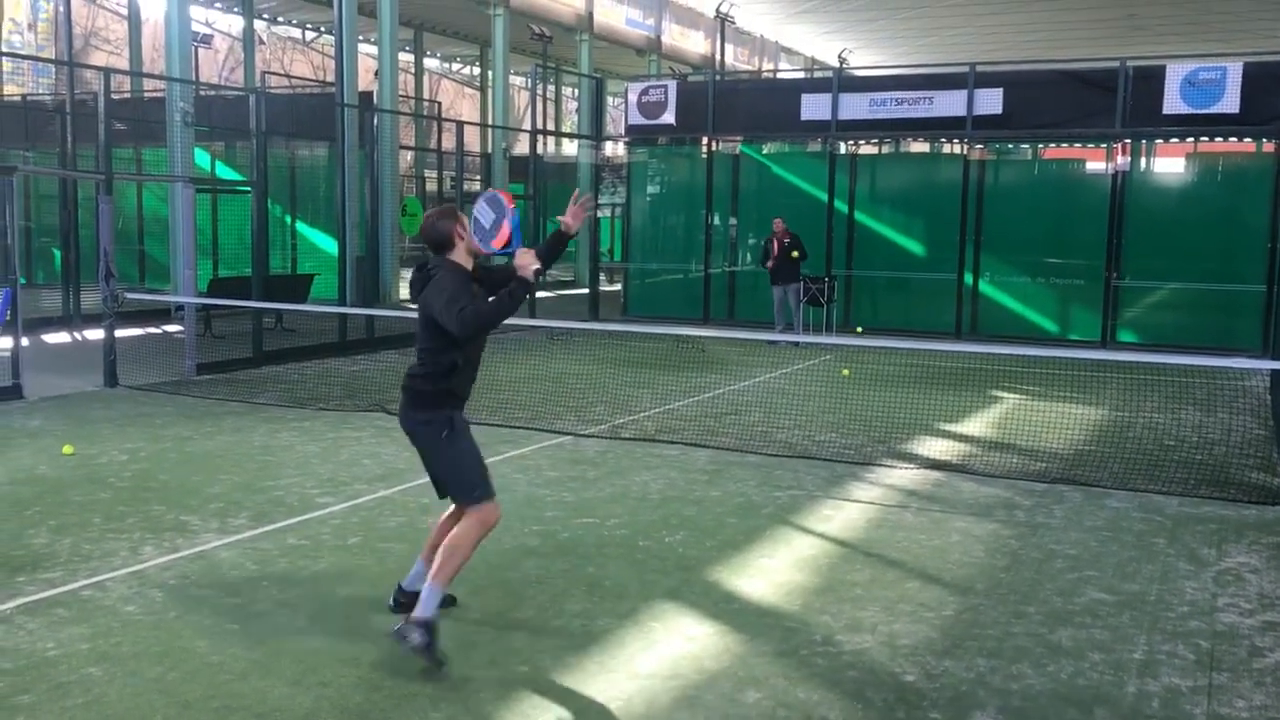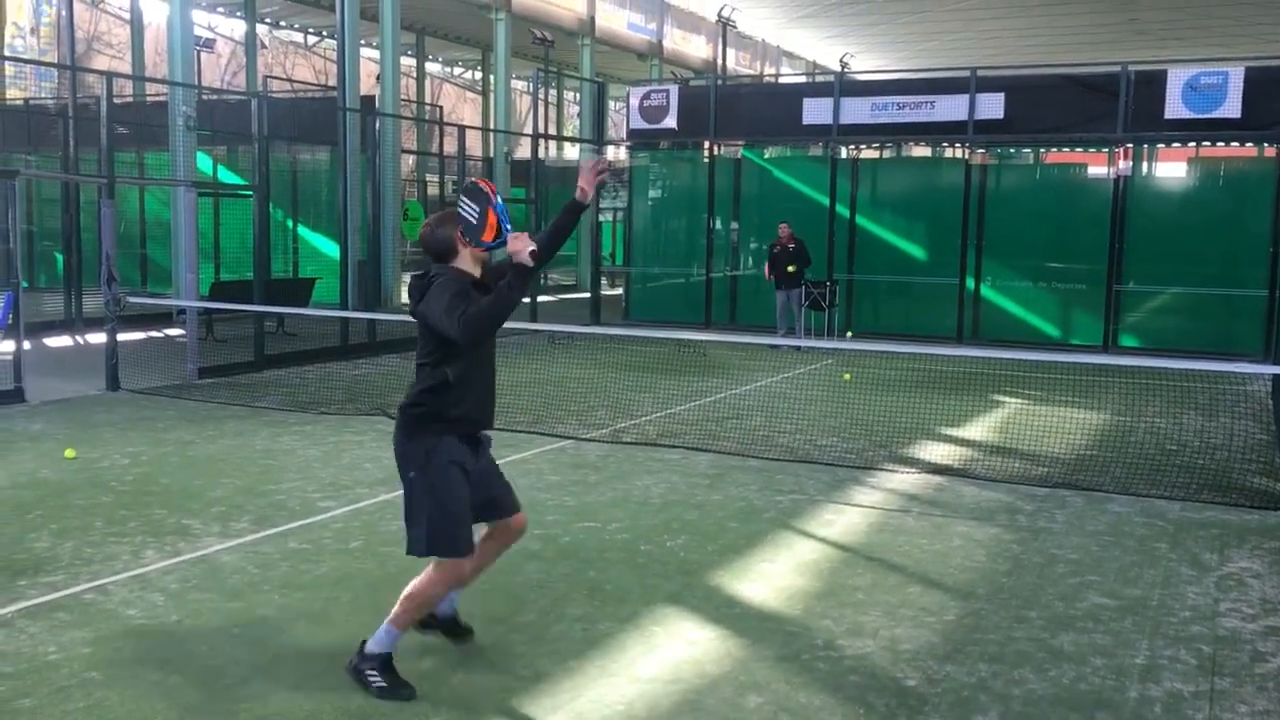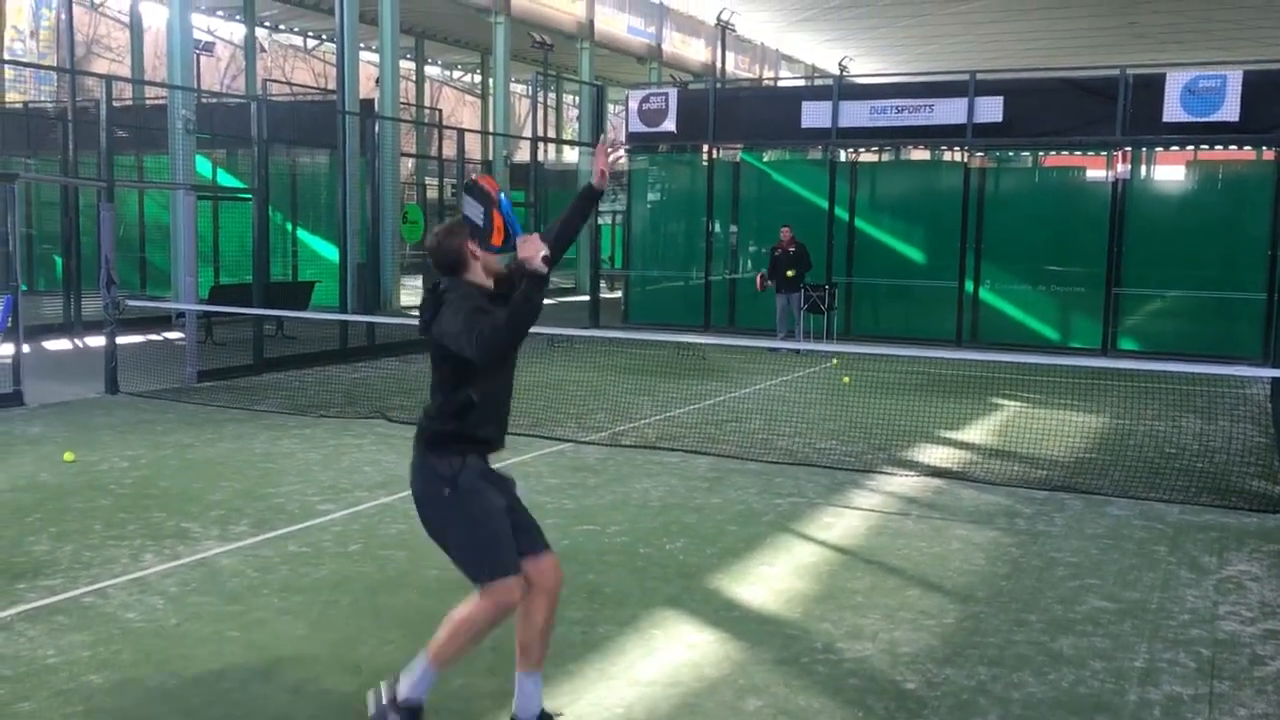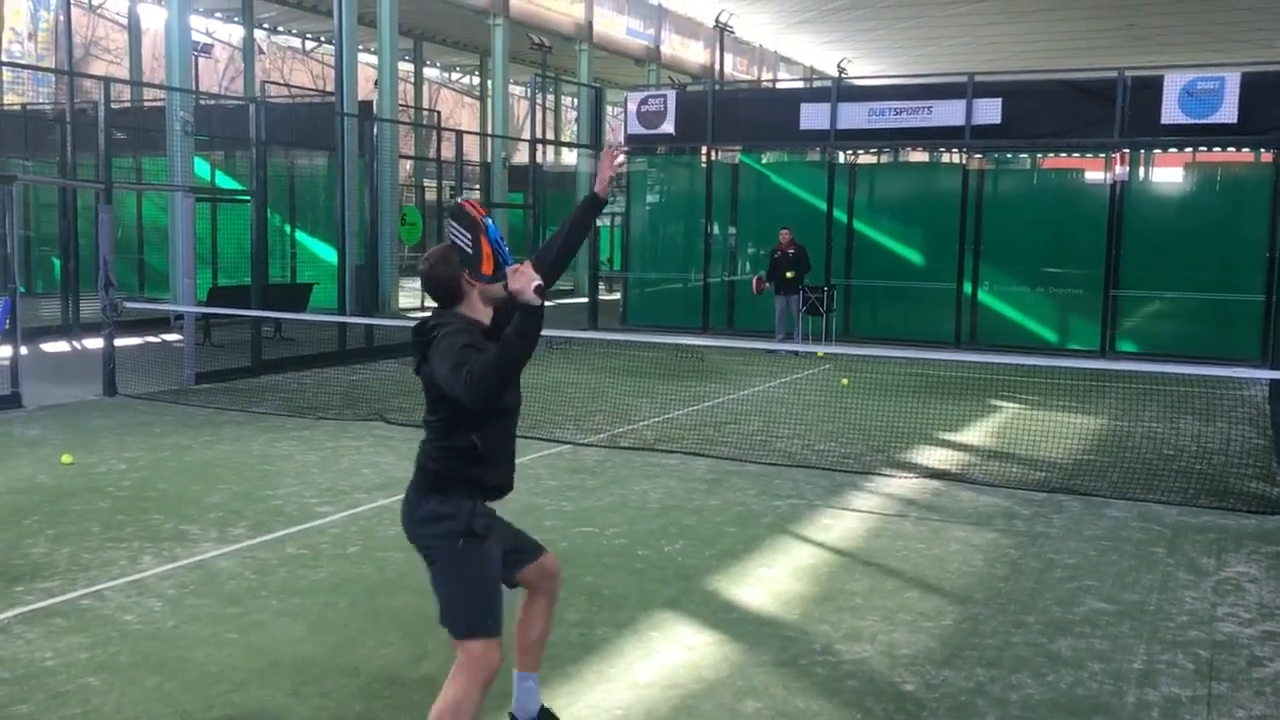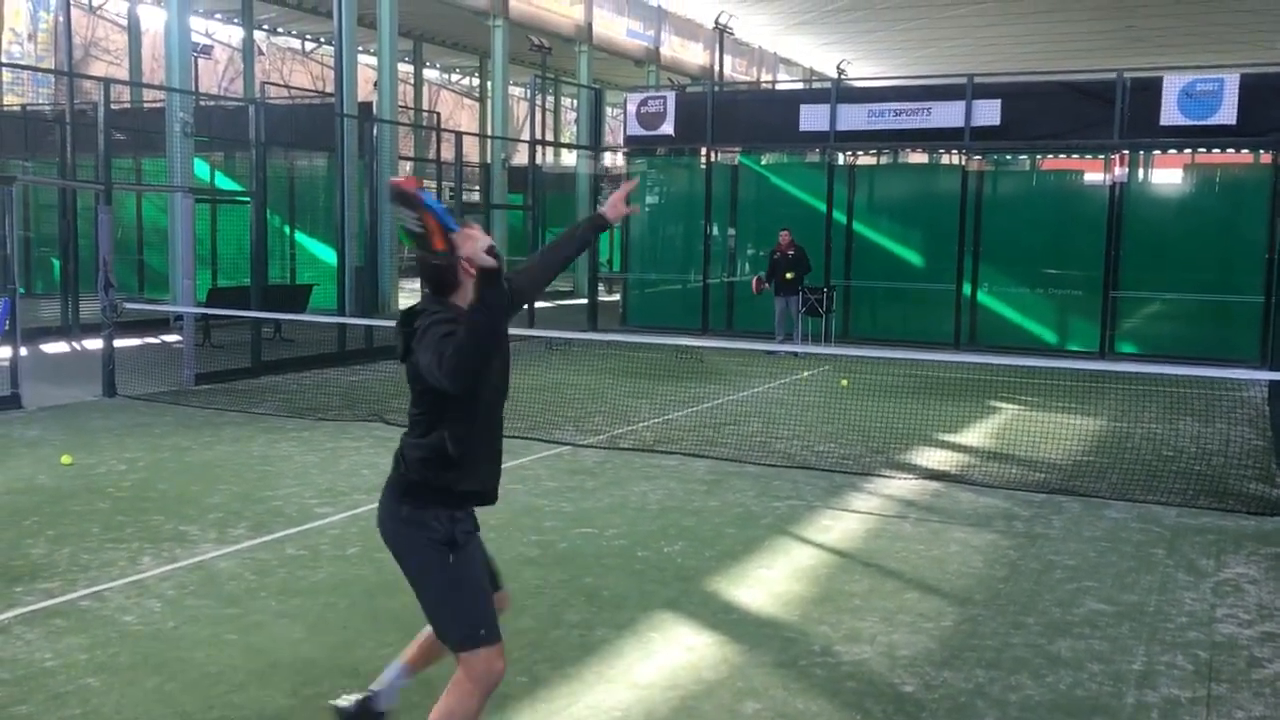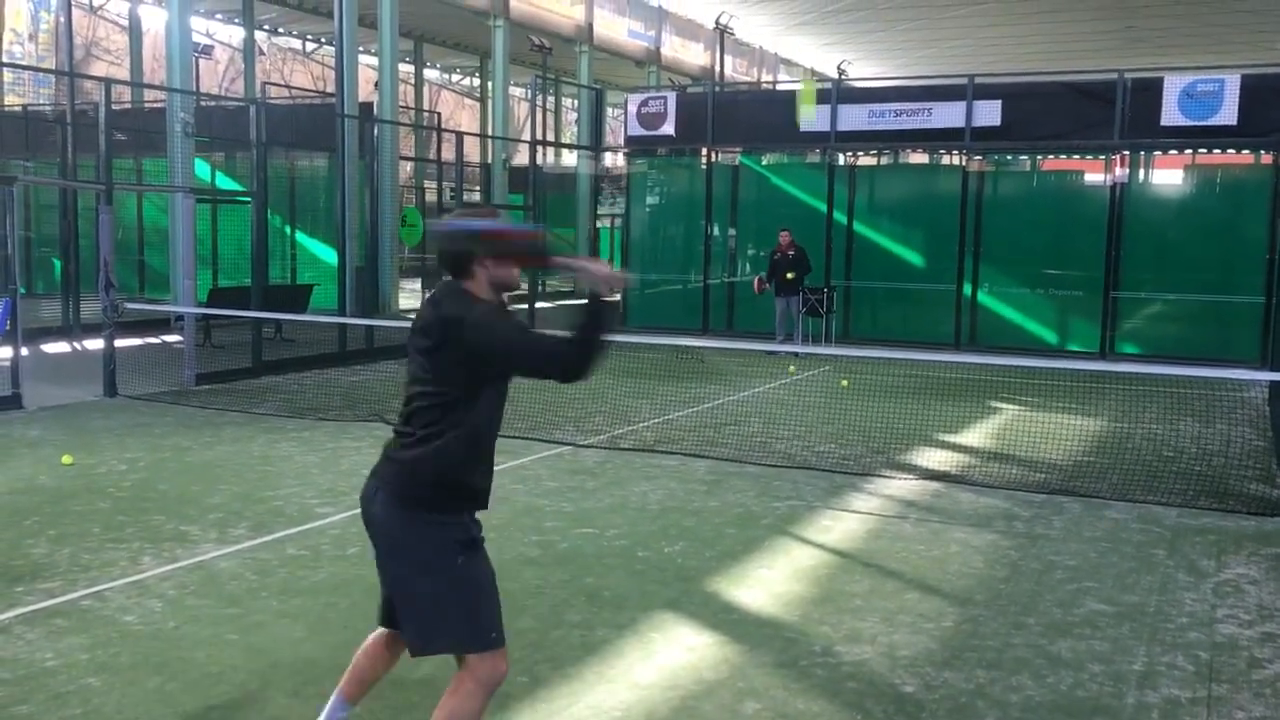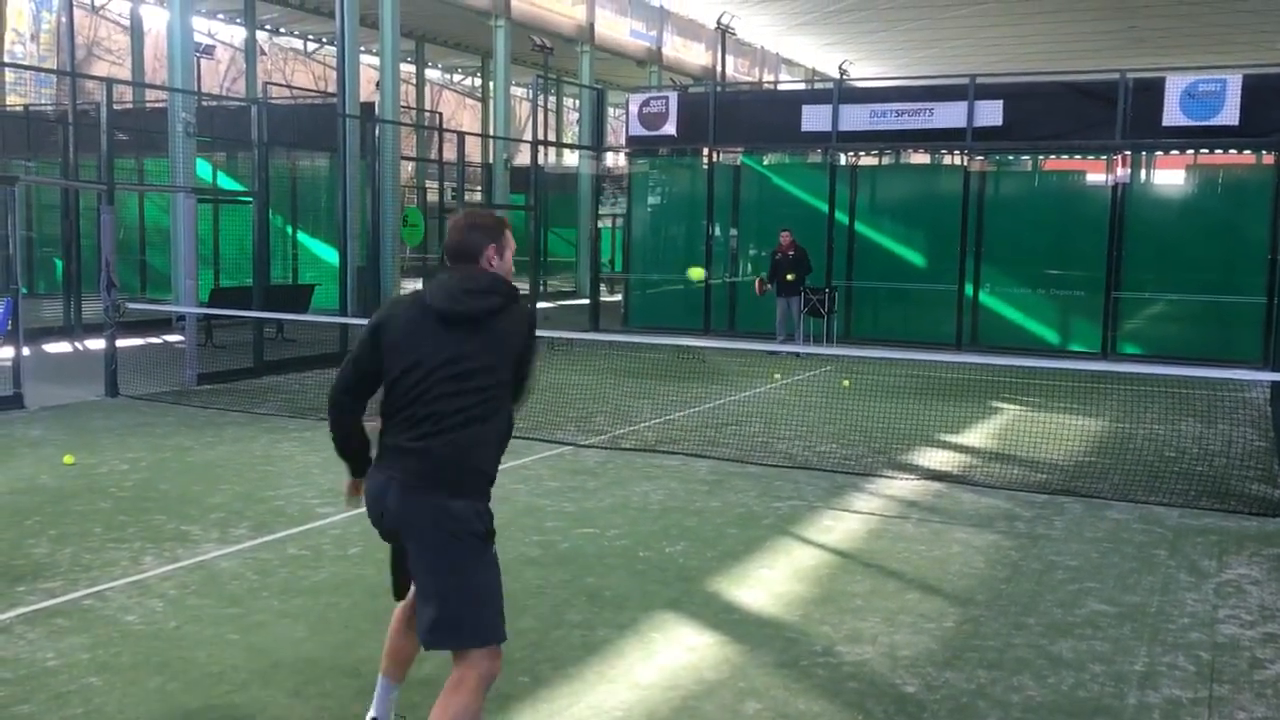
dt=0.2s
person 1, frame 1
left shoulder: (467, 277)
right shoulder: (445, 284)
left elbow: (530, 264)
right elbow: (470, 324)
left wrist: (565, 232)
right wrist: (519, 282)
left hip: (440, 409)
right hip: (432, 412)
left knee: (469, 506)
right knee: (482, 513)
left ankle: (413, 589)
right ankle: (420, 620)
person 1, frame 2
left shoulder: (477, 281)
right shoulder: (445, 289)
left elbow: (536, 252)
right elbow: (473, 330)
left wrist: (579, 201)
right wrist: (517, 271)
left hip: (461, 438)
right hip: (429, 441)
left knee: (510, 524)
right knee: (457, 563)
left ankle: (440, 607)
right ankle: (374, 653)
person 1, frame 3
left shoulder: (491, 292)
right shoulder: (459, 308)
left elbow: (545, 249)
right elbow: (492, 345)
left wrist: (594, 189)
right wrist: (529, 276)
left hip: (471, 468)
right hip: (447, 470)
left knee: (545, 577)
right knee: (504, 591)
person 1, frame 4
left shoulder: (489, 325)
right shoulder: (453, 344)
left elbow: (546, 261)
right elbow: (484, 391)
left wrist: (597, 195)
right wrist: (527, 313)
left hip: (463, 506)
right hip: (446, 509)
left knee: (545, 575)
right knee: (482, 655)
person 1, frame 5
left shoulder: (465, 315)
right shoulder: (439, 331)
left elbow: (532, 276)
right elbow: (459, 378)
left wrist: (599, 221)
right wrist: (478, 271)
left hip: (436, 505)
right hip: (429, 512)
left knee: (490, 600)
right knee: (485, 666)
person 1, frame 6
left shoulder: (449, 314)
right shoulder: (473, 320)
right elbow: (566, 364)
right wrist: (597, 295)
left hip: (390, 491)
right hip: (429, 512)
left knee: (400, 629)
right knee: (486, 665)
person 1, frame 7
left shoulder: (398, 313)
right shoulder: (514, 317)
left elbow: (344, 400)
left wrist: (360, 463)
left hip: (389, 486)
right hip: (450, 497)
left knee: (420, 597)
right knee: (477, 660)
